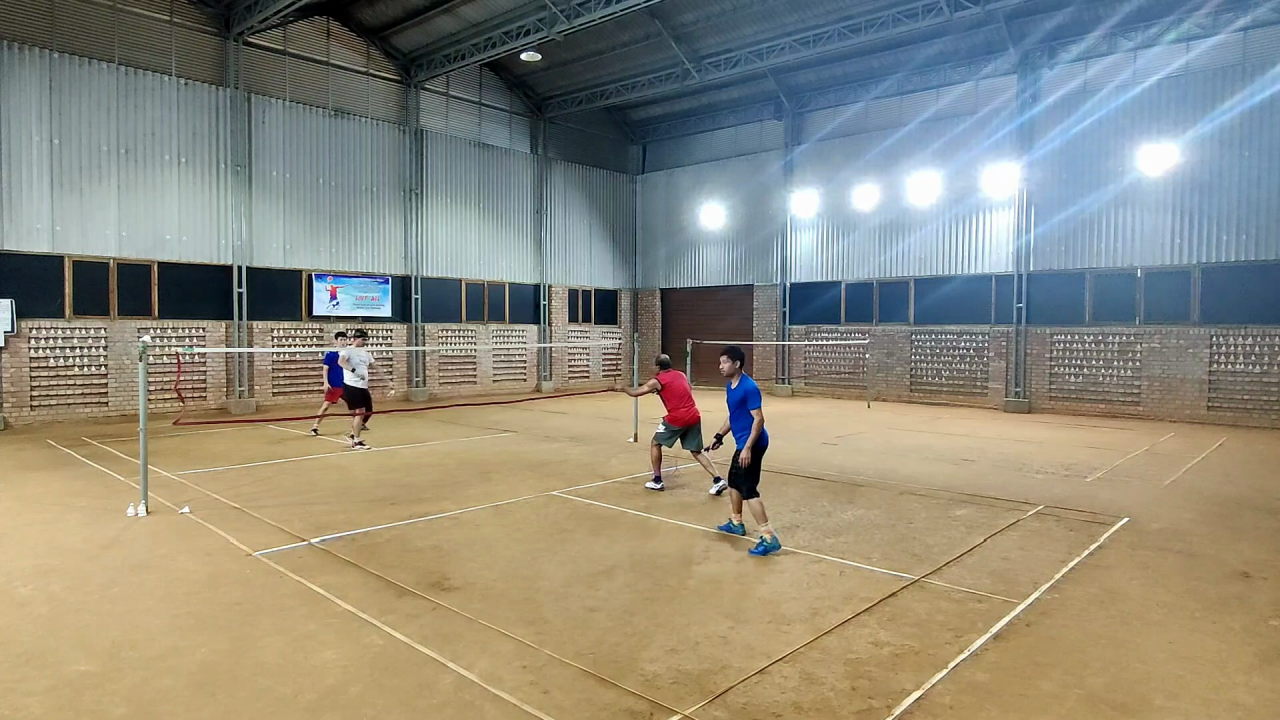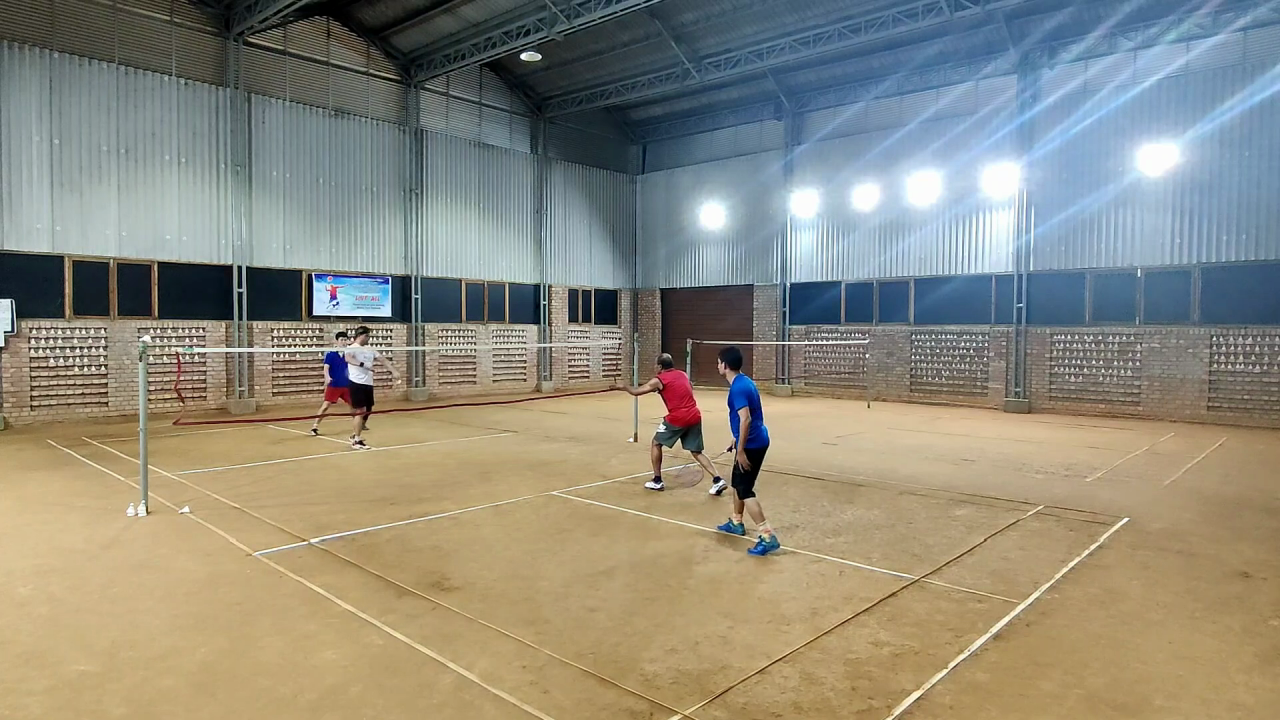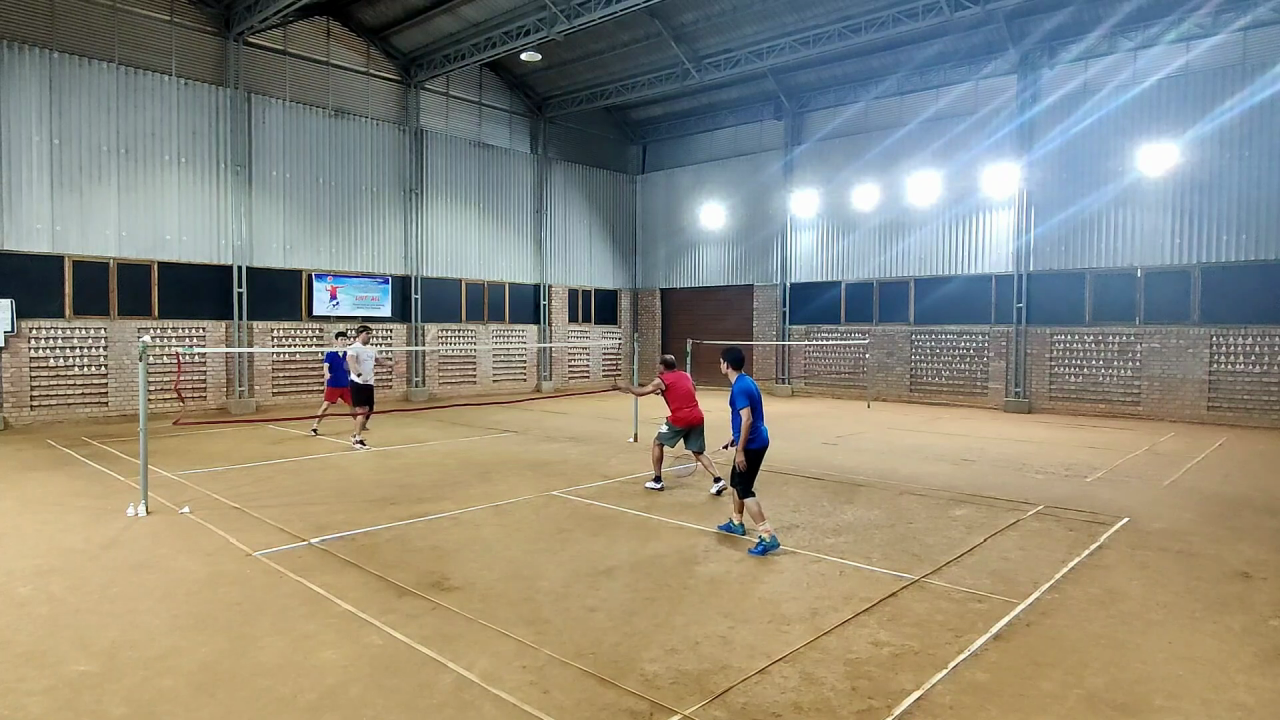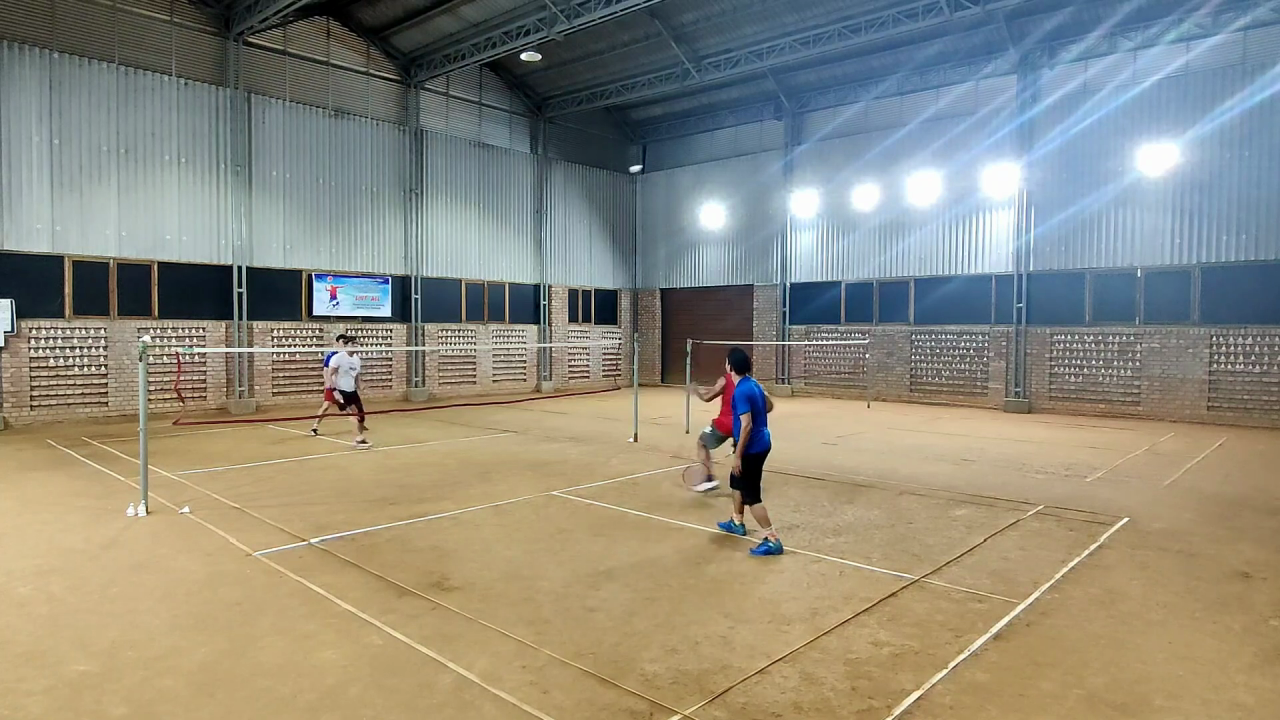
dt=0.5s
person 1, frame 1
left shoulder: (749, 387)
right shoulder: (730, 386)
left elbow: (758, 420)
left wrist: (748, 448)
right wrist: (719, 436)
left hip: (752, 445)
right hip: (742, 444)
left knee: (748, 490)
right knee: (734, 481)
left ankle: (769, 538)
right ankle: (736, 523)
person 1, frame 2
left shoulder: (738, 387)
right shoulder: (744, 382)
left elbow: (745, 419)
left wrist: (741, 450)
right wrist: (738, 442)
left hip: (752, 444)
right hip: (754, 441)
left knee: (745, 490)
right knee: (737, 482)
left ankle: (768, 537)
right ankle: (736, 523)
person 1, frame 3
left shoulder: (740, 387)
right shoulder: (746, 382)
left elbow: (747, 420)
left wrist: (740, 451)
right wrist: (735, 437)
left hip: (751, 445)
right hip: (754, 442)
left knee: (745, 490)
right knee: (736, 482)
left ankle: (768, 537)
right ankle: (736, 523)
person 1, frame 4
left shoulder: (741, 392)
right shoulder: (754, 384)
left elbow: (746, 426)
right elbow: (767, 407)
left wrist: (737, 456)
left hip: (753, 449)
right hip: (760, 443)
left knee: (751, 495)
right knee: (737, 482)
left ankle: (772, 540)
right ankle: (737, 522)
